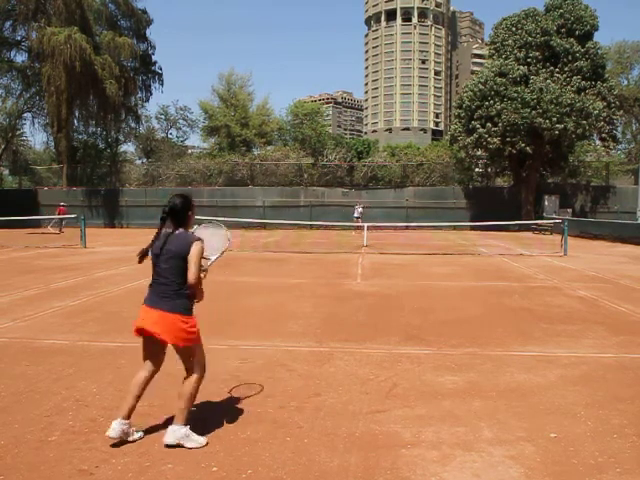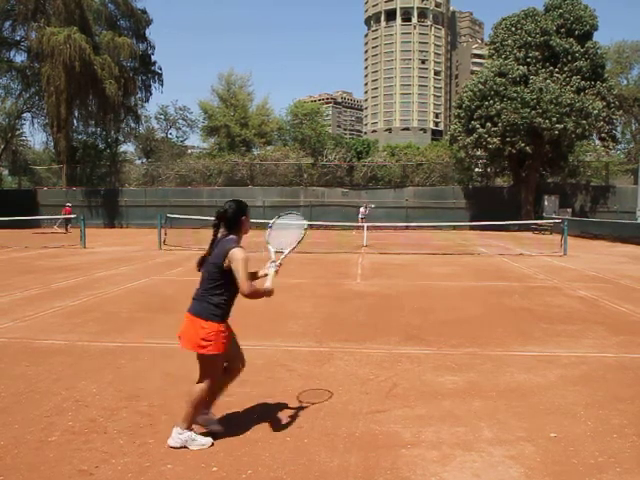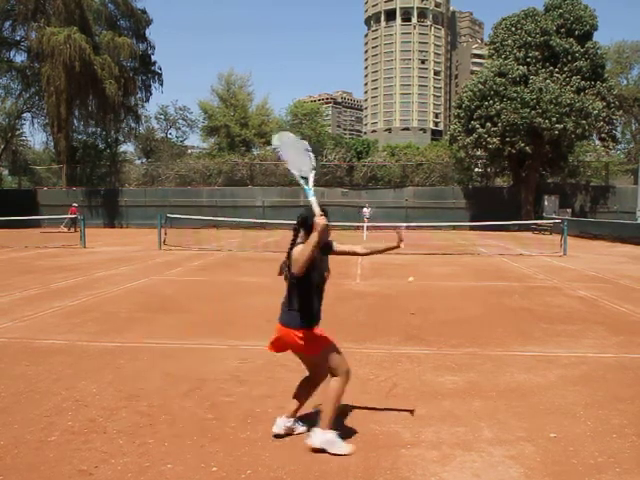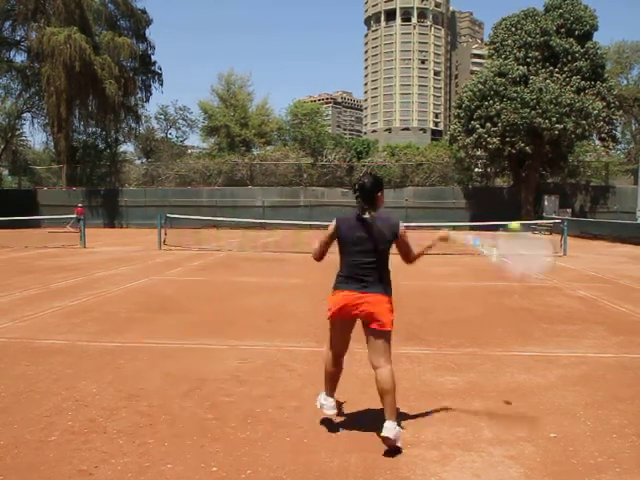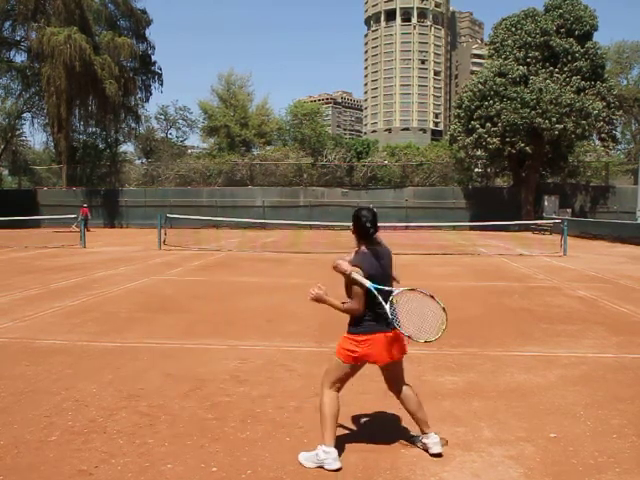
dt=0.4s
person 1, frame 1
left shoulder: (159, 240)
right shoulder: (194, 243)
right elbow: (193, 280)
right wrist: (199, 293)
left hip: (151, 311)
right hip: (176, 317)
left knee: (149, 368)
right knee: (195, 371)
left ankle: (121, 424)
right ankle: (177, 430)
person 1, frame 2
left shoulder: (222, 244)
right shoulder: (234, 251)
right elbow: (247, 290)
left wrist: (263, 271)
right wrist: (266, 291)
left hip: (211, 318)
right hip: (208, 321)
left knee: (236, 364)
right knee: (210, 379)
left ankle: (202, 411)
right ankle: (181, 432)
person 1, frame 3
left shoulder: (324, 246)
right shoulder: (299, 248)
left elbow: (361, 250)
right elbow: (297, 270)
left wrist: (393, 245)
right wrist: (316, 233)
left hip: (300, 324)
right hip: (298, 327)
left knee: (317, 372)
right knee: (341, 372)
left ankle: (286, 421)
right ankle: (323, 433)
person 1, frame 4
left shoulder: (340, 222)
right shoulder: (393, 226)
left elbow: (317, 256)
right elbow: (410, 258)
left wrist: (332, 238)
right wrist: (434, 241)
left hip: (343, 294)
right hip: (373, 300)
left knee: (335, 350)
right knee: (381, 362)
left ankle: (328, 397)
right ankle: (389, 424)
person 1, frame 5
left shoulder: (358, 262)
right shoulder: (382, 249)
left elbow: (357, 309)
left wrist: (326, 298)
right wrist: (346, 266)
left hip: (363, 336)
right hip: (390, 333)
left knee: (330, 388)
right knee: (400, 386)
left ankle: (327, 451)
right ankle: (429, 438)
